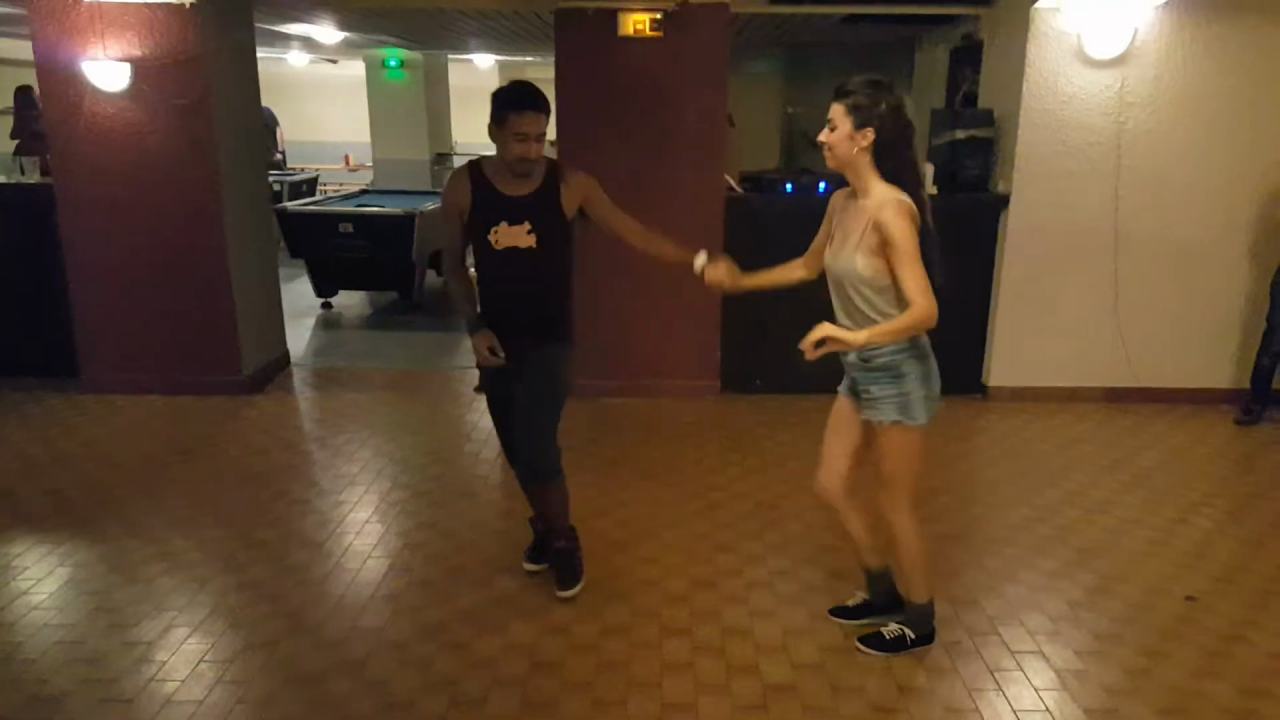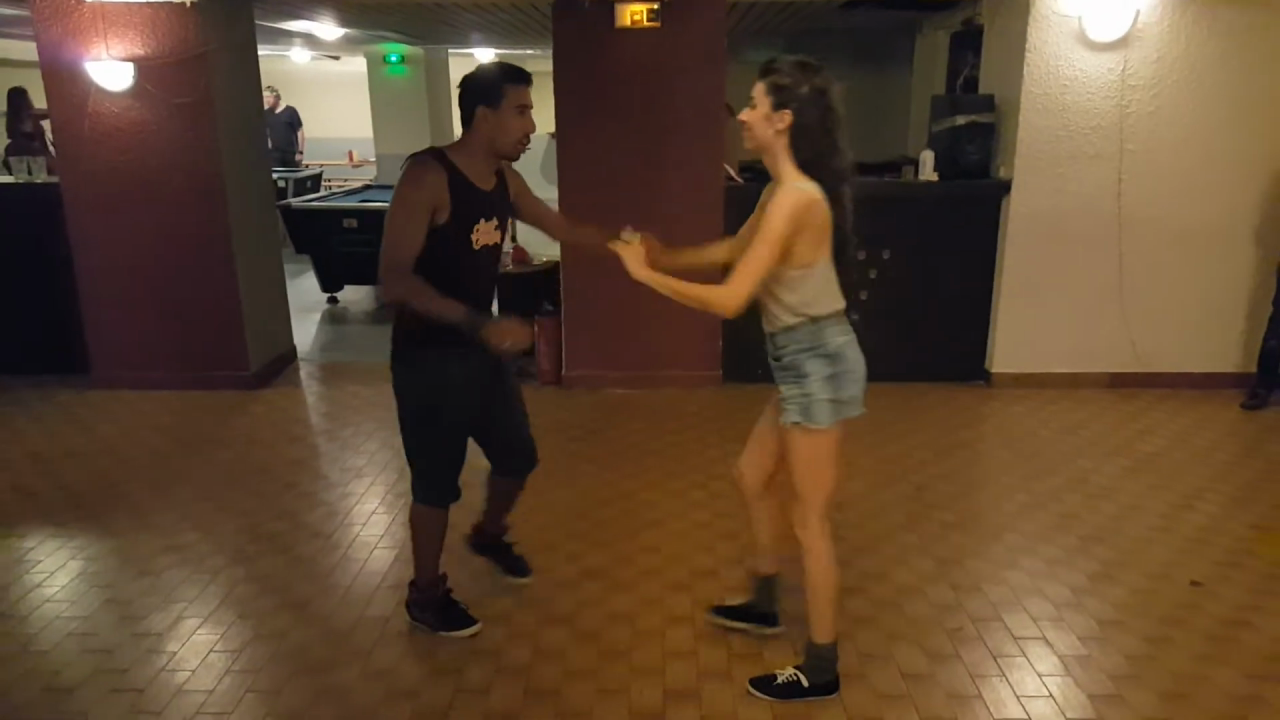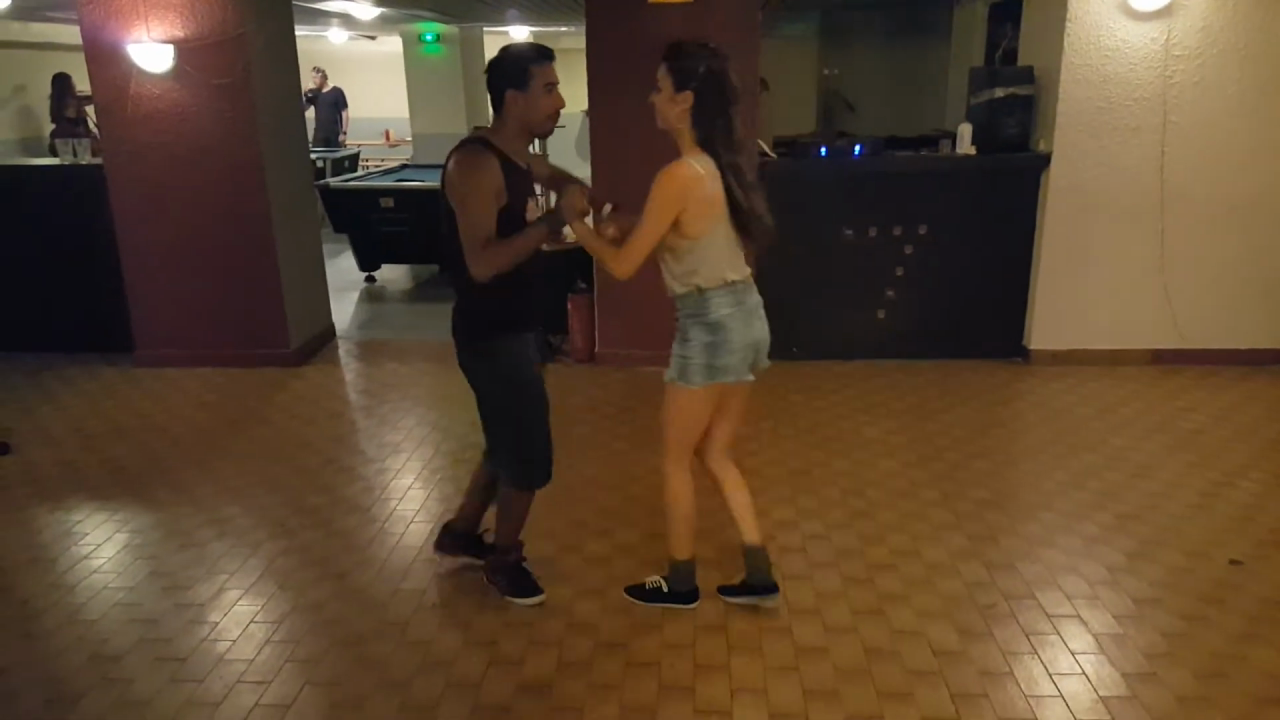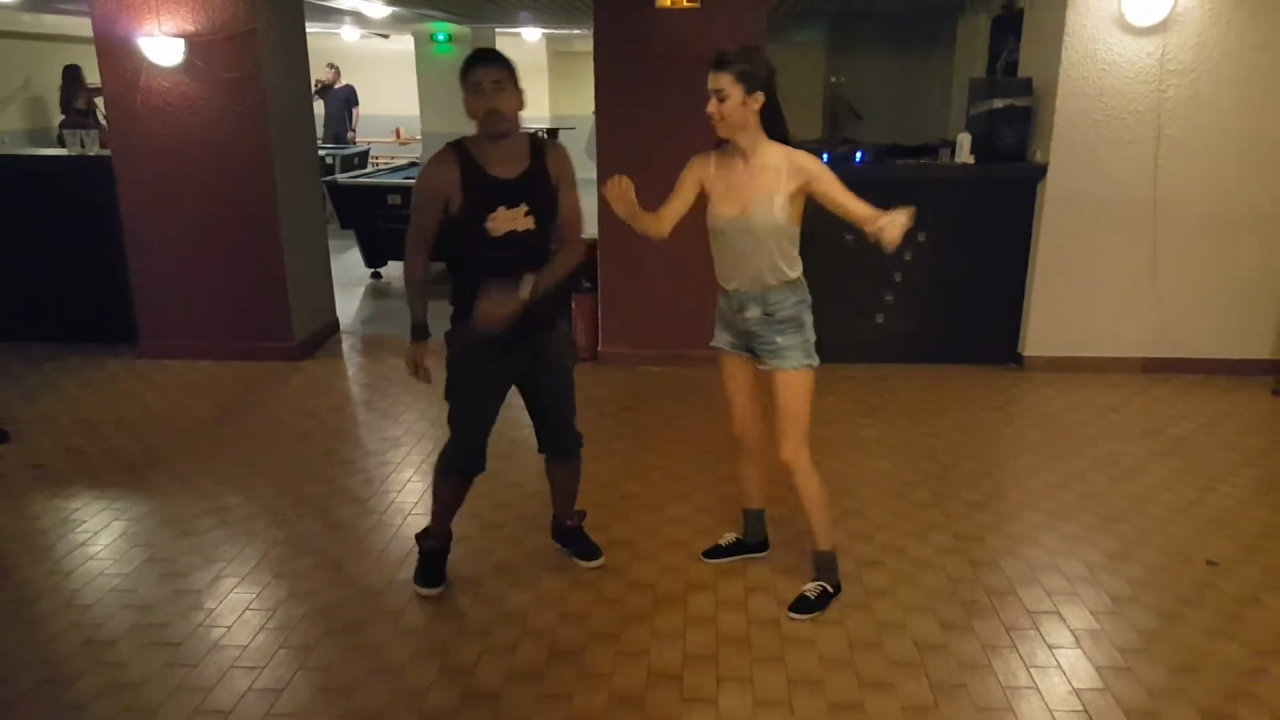
dt=0.7s
person 1, frame 1
left shoulder: (891, 211)
right shoulder: (840, 204)
left elbow: (925, 312)
right elbow: (807, 269)
left wrist: (856, 336)
right wrist: (739, 281)
left hip: (898, 372)
right hip: (861, 370)
left knee: (894, 506)
right knee: (831, 486)
left ankle: (918, 618)
right ankle: (882, 592)
person 1, frame 2
left shoulder: (795, 199)
right shoulder: (779, 193)
left elbow: (729, 301)
right elbow: (735, 247)
left wrist: (646, 275)
right wrist: (670, 256)
left hip: (819, 364)
right hip: (800, 362)
left knee: (808, 519)
right knee: (750, 477)
left ankle: (820, 669)
right ankle: (764, 602)
person 1, frame 3
left shoulder: (678, 177)
right shoulder: (722, 165)
left elbow: (622, 266)
left wrist: (578, 223)
right wrist: (627, 227)
left hip: (710, 328)
right hip: (744, 317)
left knee: (676, 460)
right knee: (715, 453)
left ankle: (681, 581)
right ankle: (757, 574)
person 1, frame 4
left shoulder: (798, 167)
right shoulder: (704, 167)
left elbow: (868, 219)
right elbow: (659, 228)
left wrist: (888, 224)
right wrist: (628, 211)
left hip: (784, 315)
right hip: (732, 313)
left knee: (792, 454)
right knee: (745, 437)
left ankle: (826, 570)
right ankle: (753, 533)
person 2, frame 1
left shoulder: (570, 184)
right shoulder: (465, 186)
left elbow: (636, 234)
right elbow: (454, 262)
left wrist: (697, 260)
right wrist: (474, 326)
left hip: (548, 344)
right hip: (497, 346)
left knee: (538, 453)
right knee: (520, 452)
left ankle: (563, 540)
right ankle: (543, 527)
person 2, frame 2
left shoulder: (506, 180)
right shoulder: (426, 178)
left elbow: (562, 228)
right elbow: (394, 279)
left wrist: (620, 241)
right wrist: (478, 324)
left hip: (485, 348)
right hip: (428, 353)
left knee: (517, 454)
right knee: (436, 478)
left ankle: (489, 534)
right ankle: (425, 593)
person 2, frame 3
left shoulder: (519, 156)
right shoulder: (474, 164)
left elbow: (555, 178)
right elbow: (481, 264)
right wrist: (551, 225)
left hip: (519, 329)
right hip: (491, 337)
left knee: (511, 443)
right knee: (528, 454)
left ankle: (459, 533)
right ankle: (503, 559)
person 2, frame 4
left shoulder: (551, 157)
right shoulder: (446, 169)
left elbow: (574, 244)
right elbow: (418, 249)
left wrist: (524, 290)
right wrist: (419, 332)
left hip: (544, 327)
right hip: (477, 334)
left knee: (562, 435)
right knee: (465, 448)
left ankle: (566, 523)
right ankle: (435, 540)
